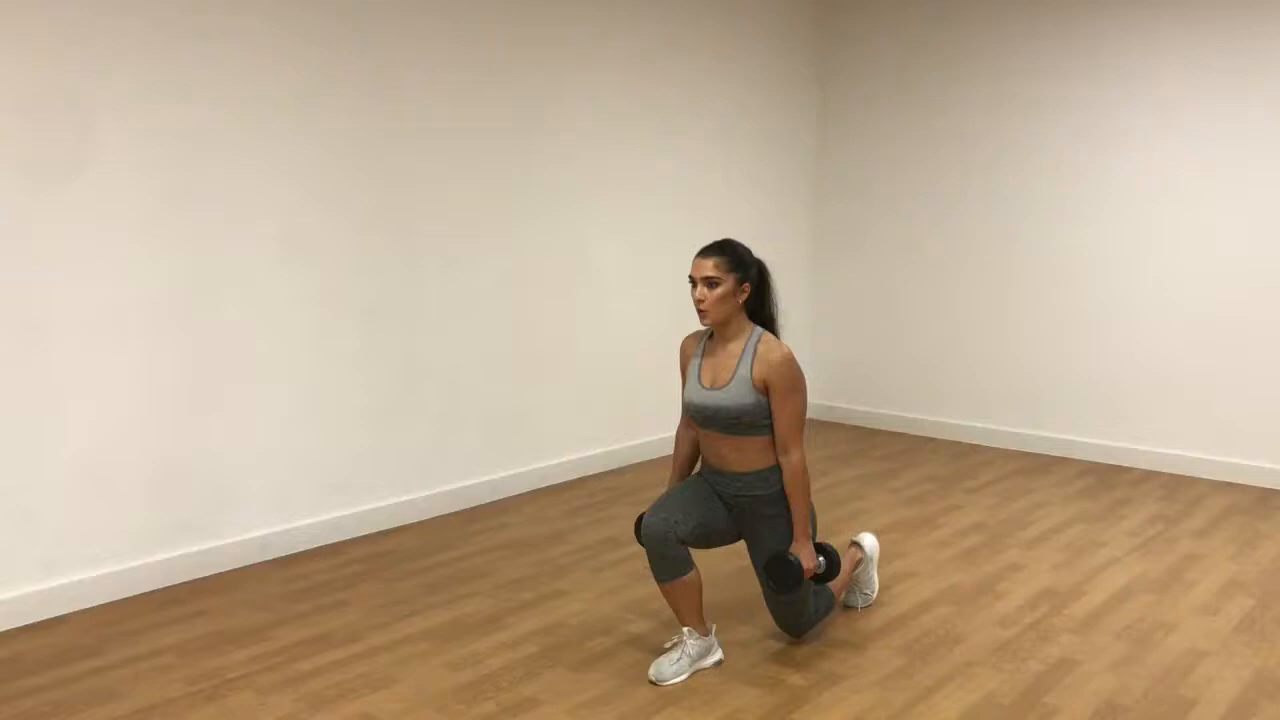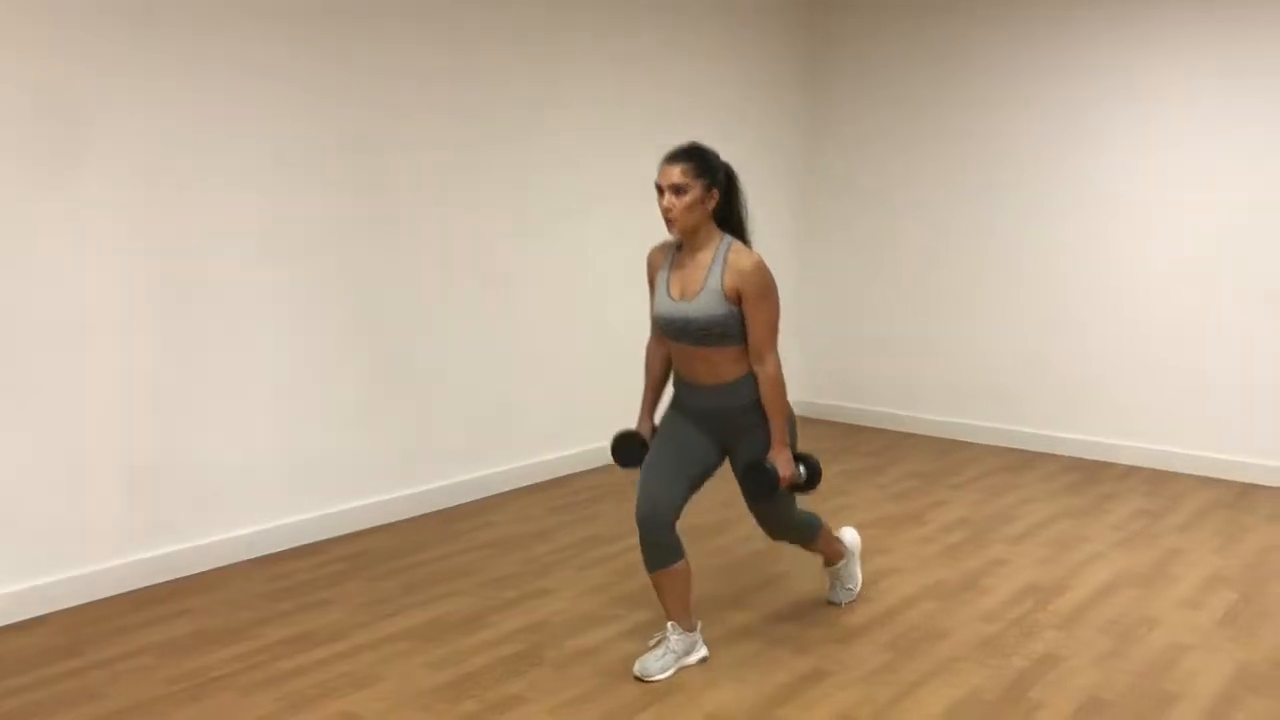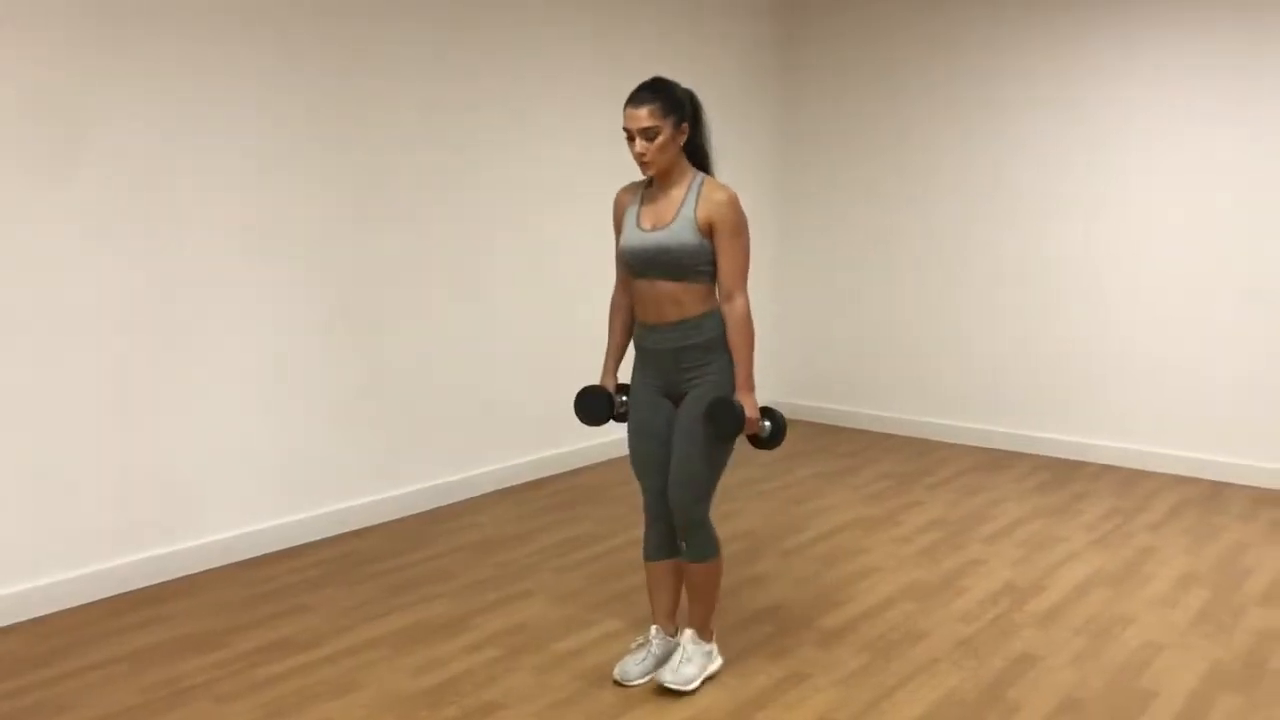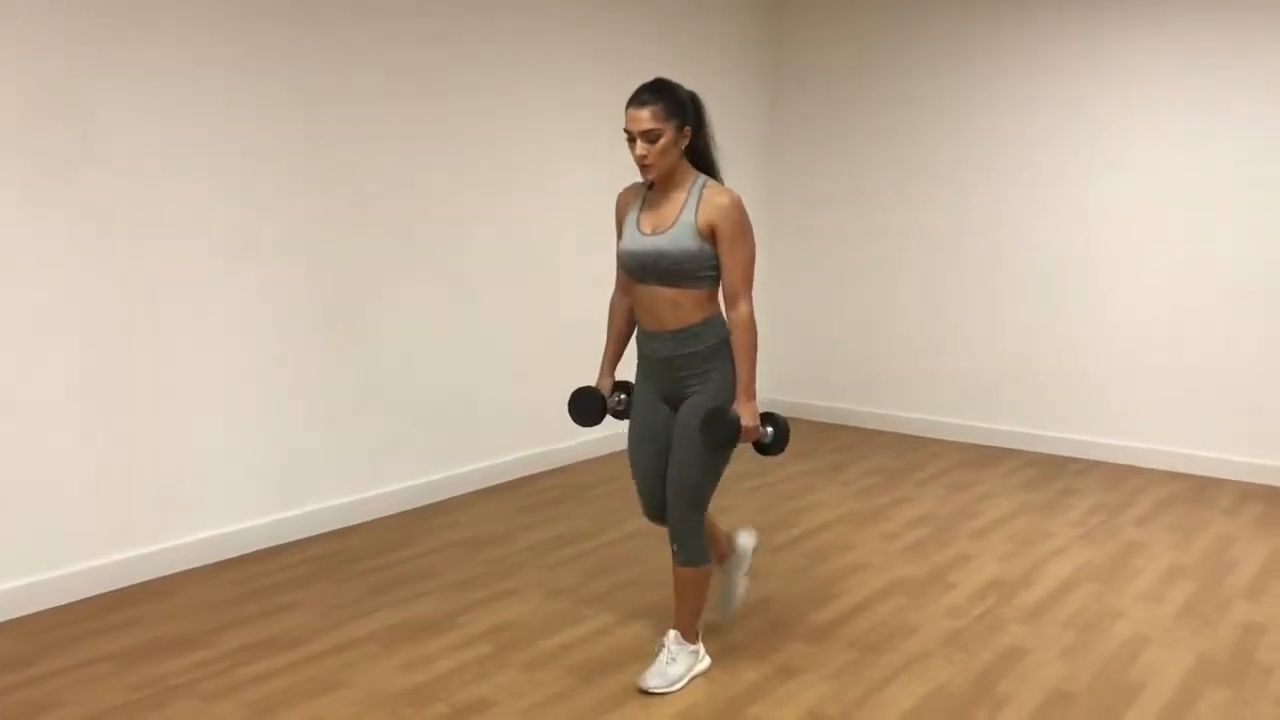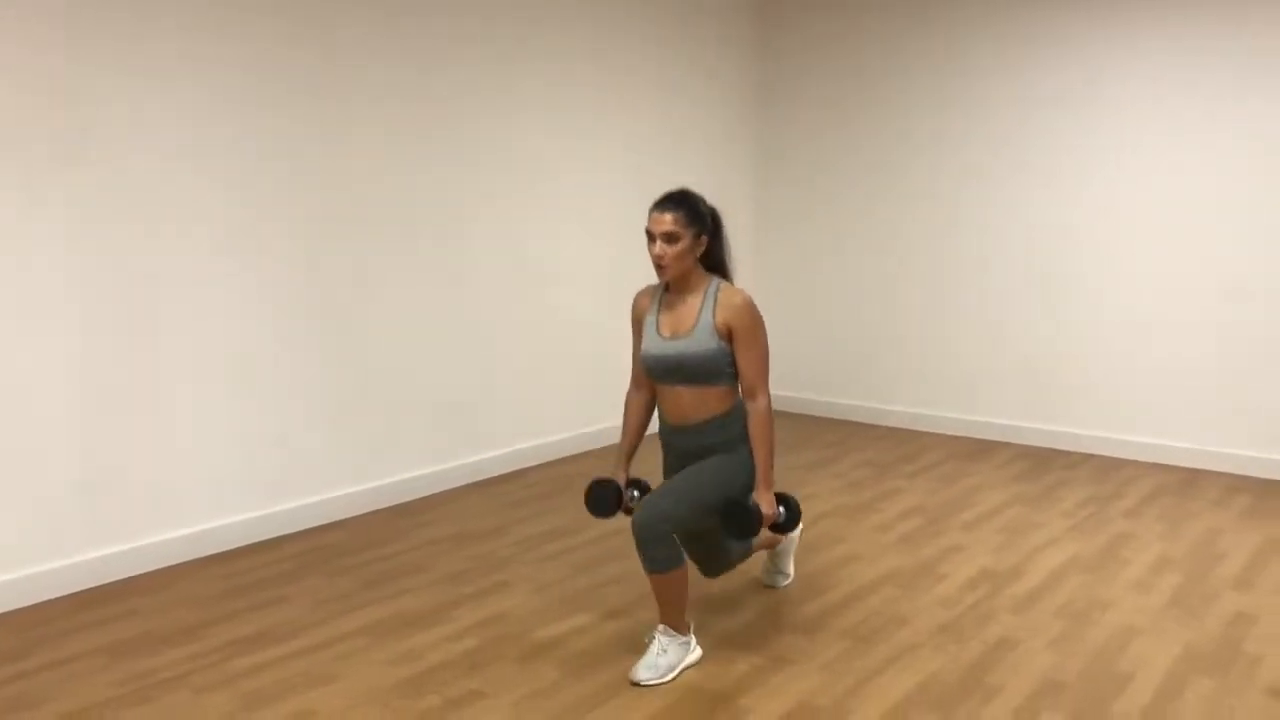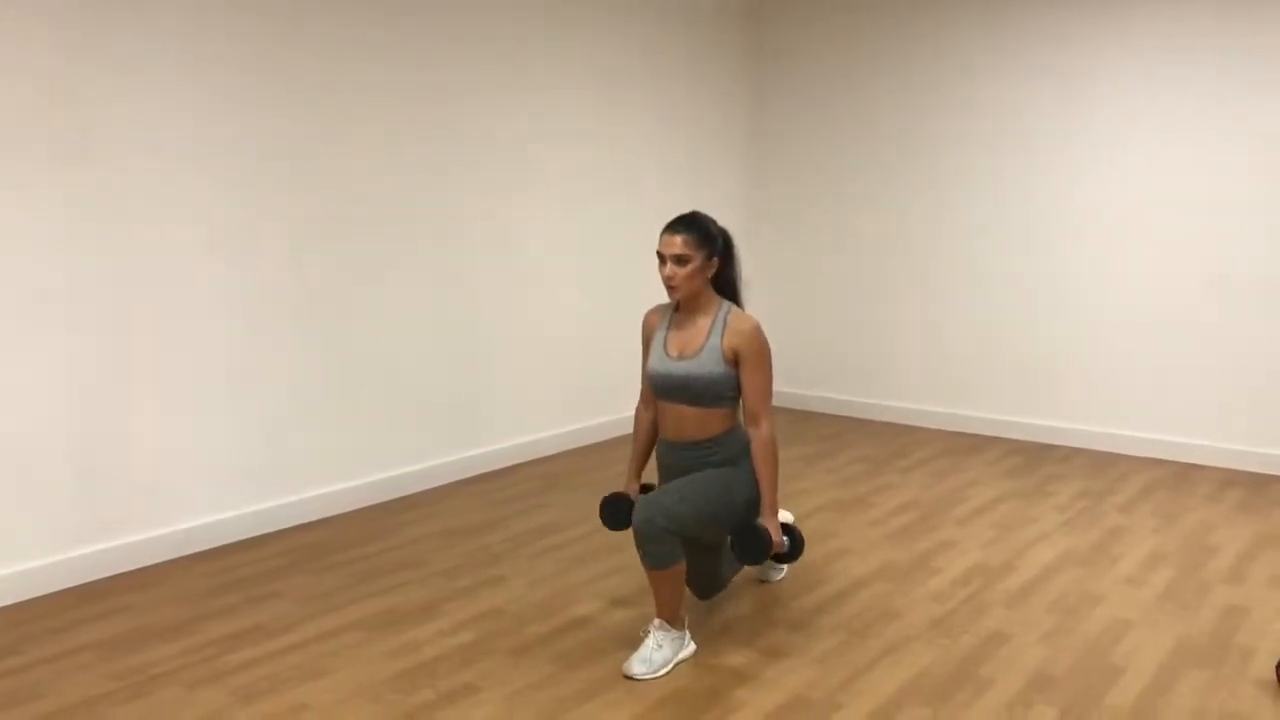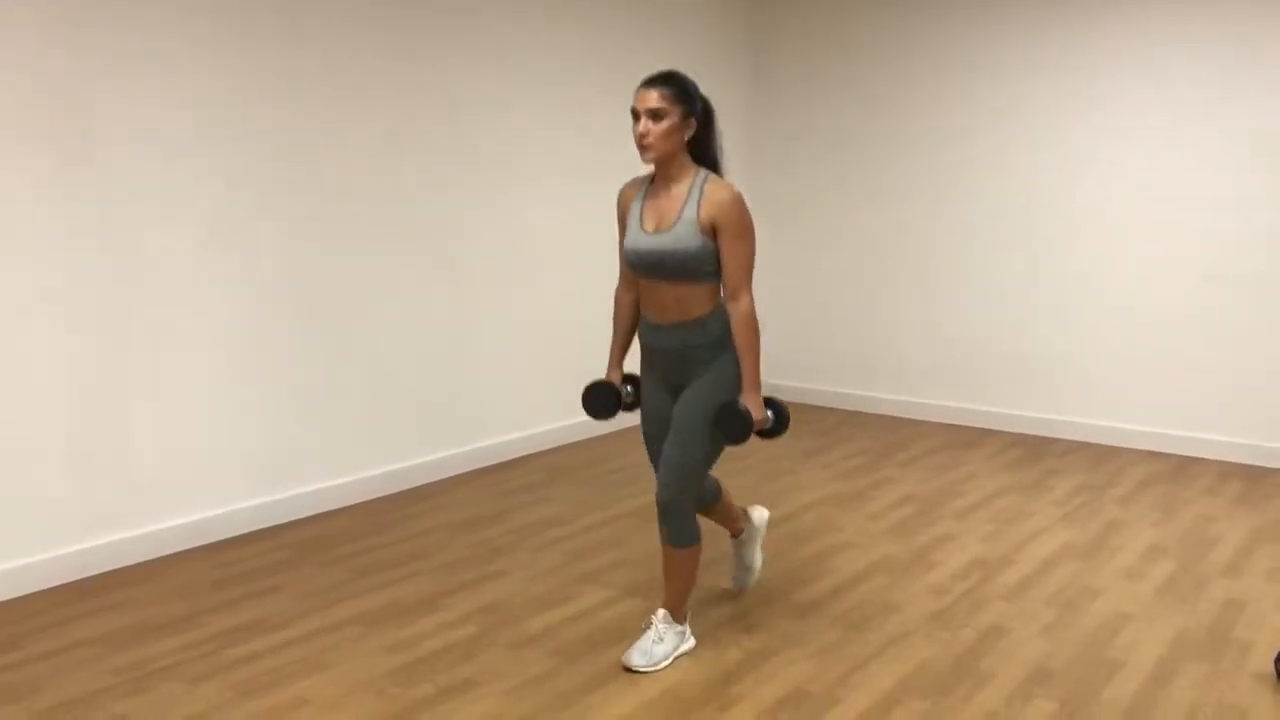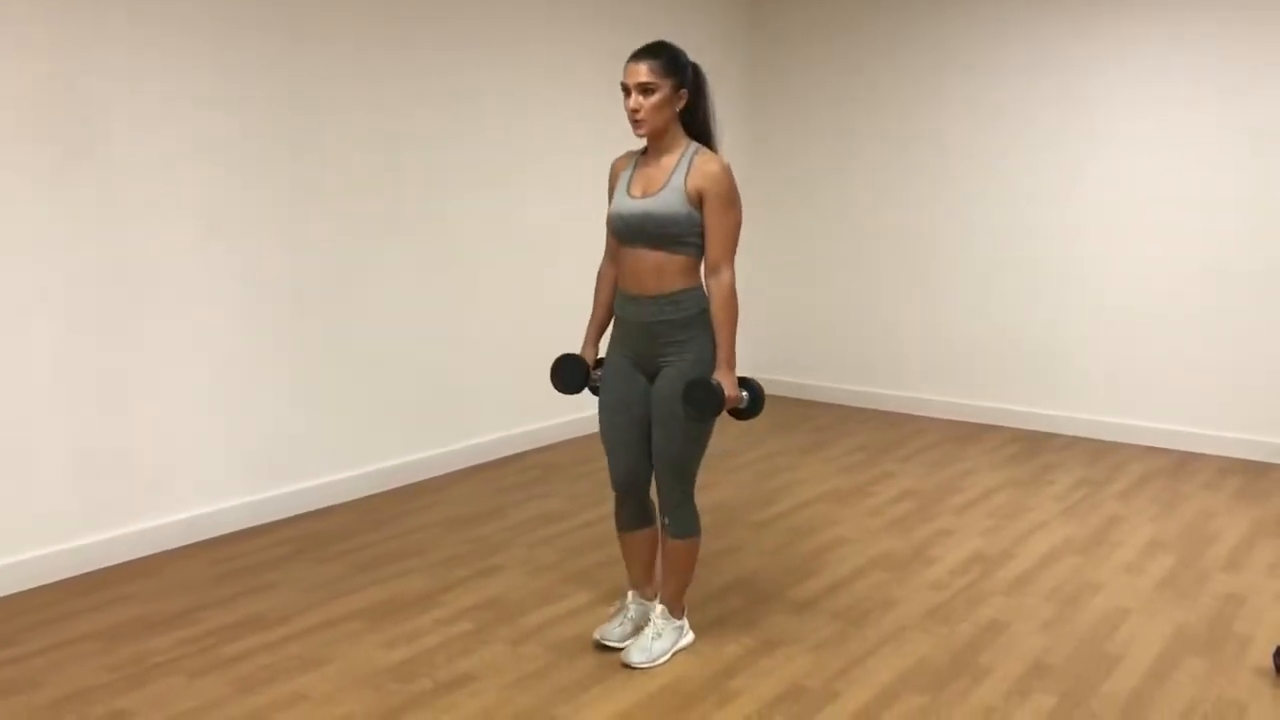
dt=0.5s
person 1, frame 1
left shoulder: (774, 358)
right shoulder: (691, 348)
left elbow: (792, 453)
left wrist: (803, 537)
right wrist: (671, 493)
left hip: (769, 497)
right hip: (714, 487)
left knee: (796, 621)
right knee: (657, 528)
left ankle: (856, 554)
right ankle: (697, 640)
person 1, frame 2
left shoulder: (744, 267)
right shoulder: (658, 259)
left elbow: (765, 360)
left wrist: (780, 444)
right wrist: (646, 414)
left hip: (747, 412)
right hip: (690, 411)
left knee: (778, 520)
right knee: (651, 511)
left ankle: (841, 548)
right ankle: (683, 635)
person 1, frame 3
left shoulder: (717, 201)
right shoulder: (626, 201)
left elbow: (735, 300)
left wrist: (745, 388)
right wrist: (610, 368)
left hip: (706, 363)
right hip: (651, 368)
left knee: (688, 510)
right knee: (656, 510)
left ankle: (702, 642)
right ankle: (662, 635)
person 1, frame 4
left shoulder: (720, 204)
right shoulder: (628, 201)
left elbow: (740, 306)
left wrist: (746, 396)
right wrist: (607, 369)
left hip: (708, 370)
right hip: (653, 371)
left knee: (683, 512)
right knee: (655, 504)
left ankle: (687, 644)
right ankle: (731, 550)
person 1, frame 5
left shoulder: (735, 306)
right shoulder: (644, 303)
left elbow: (757, 399)
right elbow: (640, 388)
left wrist: (764, 487)
right wrist: (622, 464)
left hip: (731, 451)
right hip: (679, 453)
left knee: (651, 520)
right knee: (711, 559)
left ankle: (675, 638)
right ankle: (772, 540)
person 1, frame 6
left shoulder: (742, 330)
right shoulder: (654, 322)
left elbow: (759, 424)
right elbow: (648, 406)
left wrist: (768, 510)
right wrist: (632, 478)
left hip: (729, 470)
right hip: (676, 469)
left knee: (651, 518)
right knee: (706, 584)
left ankle: (670, 633)
person 1, frame 7
left shoulder: (720, 199)
right shoulder: (630, 196)
left elbow: (740, 300)
right elbow: (627, 288)
left wrist: (751, 389)
right wrist: (615, 364)
left hip: (712, 361)
right hip: (658, 363)
left knee: (673, 493)
right knee: (682, 482)
left ankle: (673, 624)
right ankle: (747, 524)
person 1, frame 8
left shoulder: (709, 171)
right shoulder: (622, 168)
left elbow: (720, 275)
left wrist: (725, 365)
right wrist: (591, 340)
left hip: (684, 339)
right hip: (628, 340)
left knee: (674, 489)
right knee: (625, 483)
left ankle: (672, 618)
right ankle: (640, 600)
